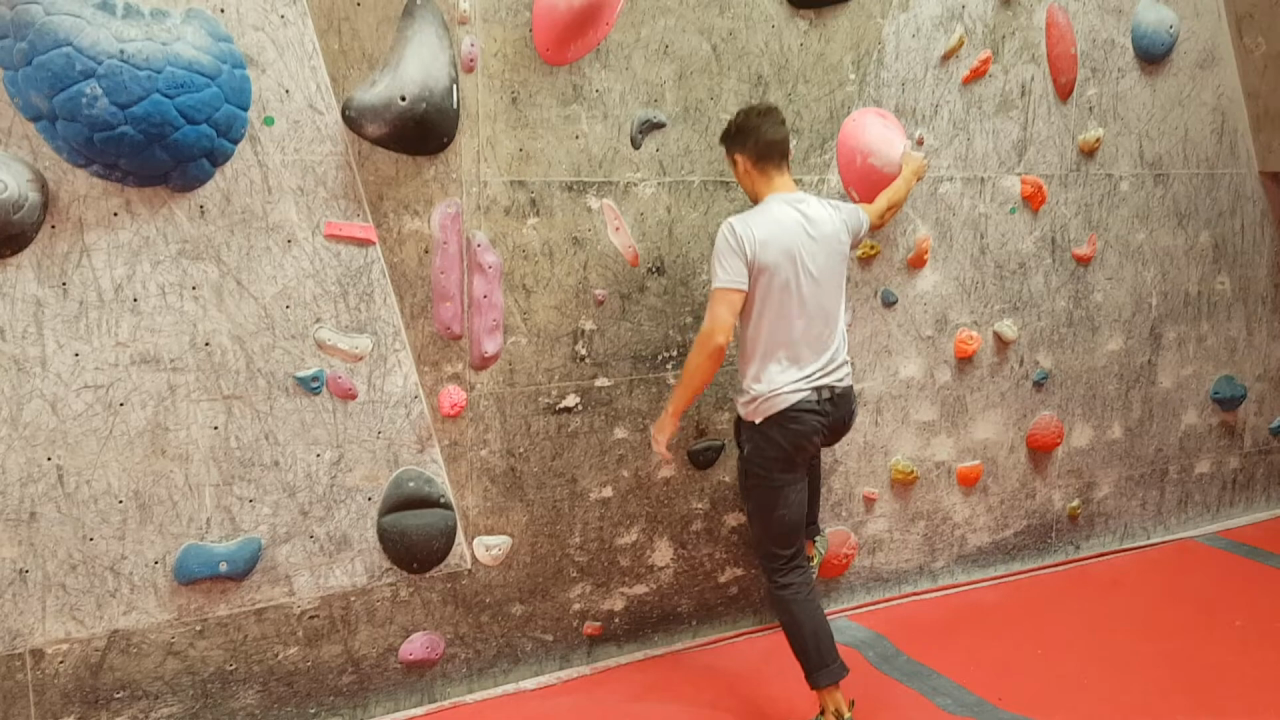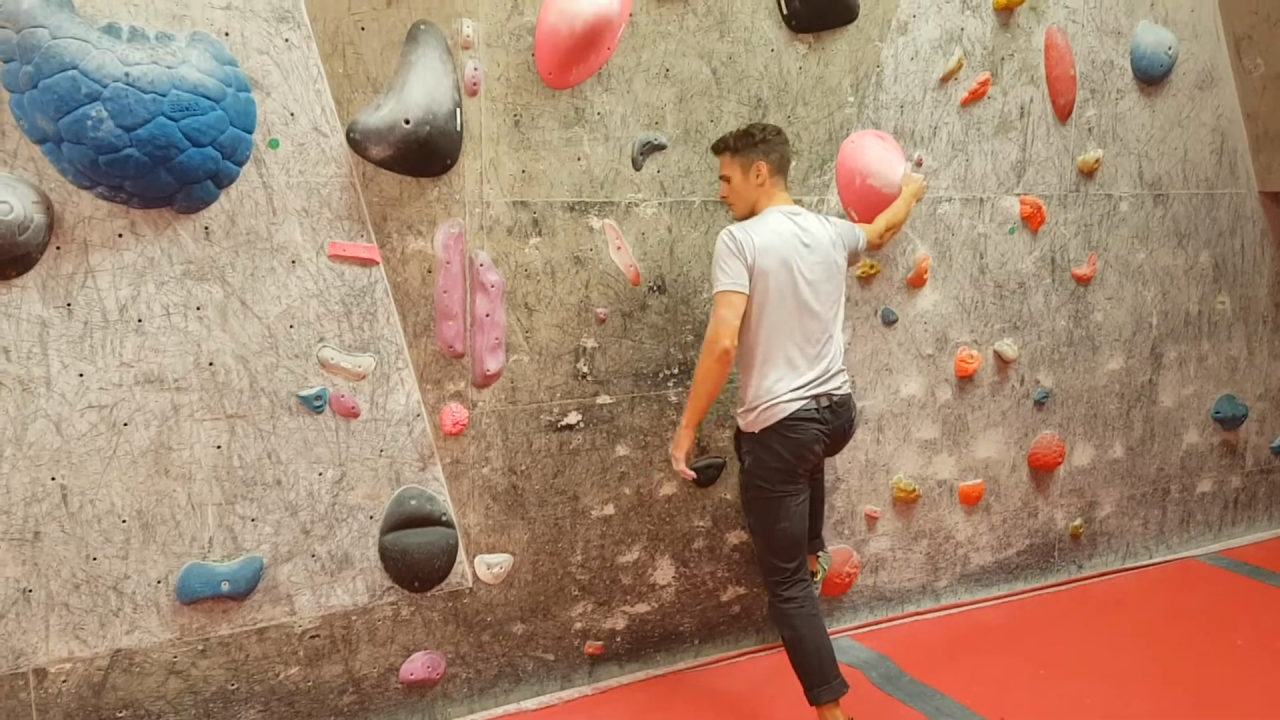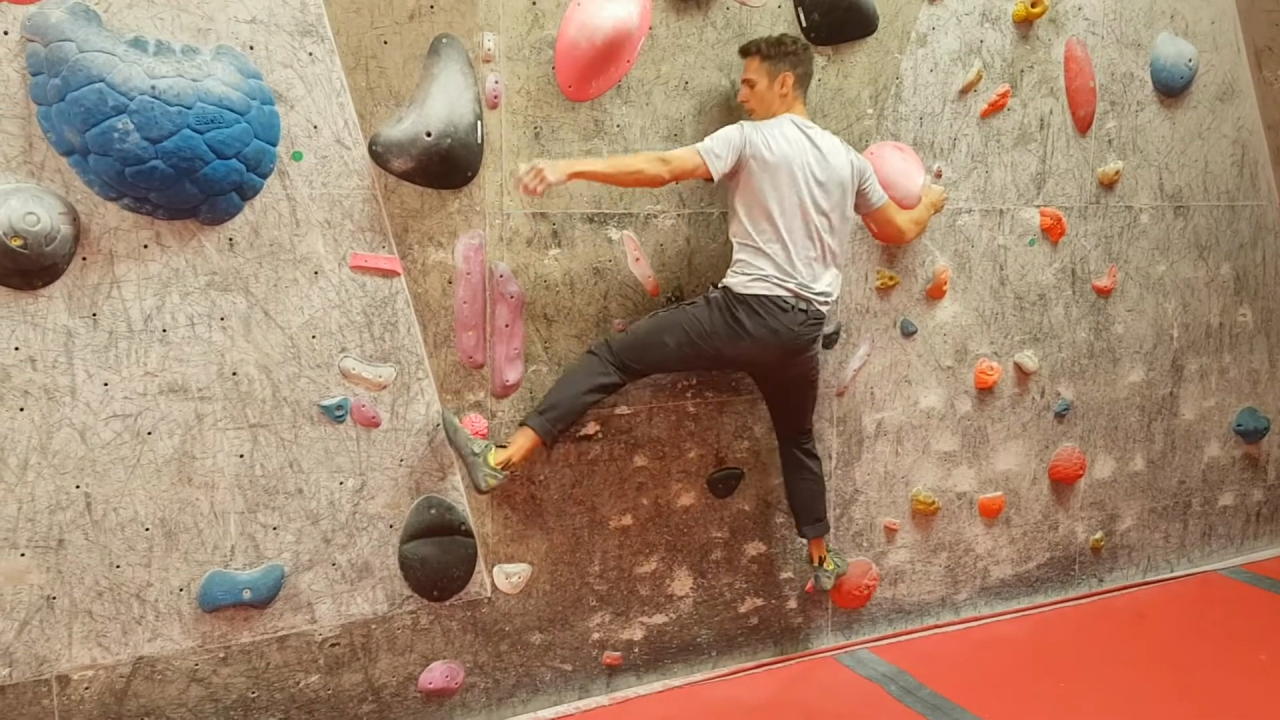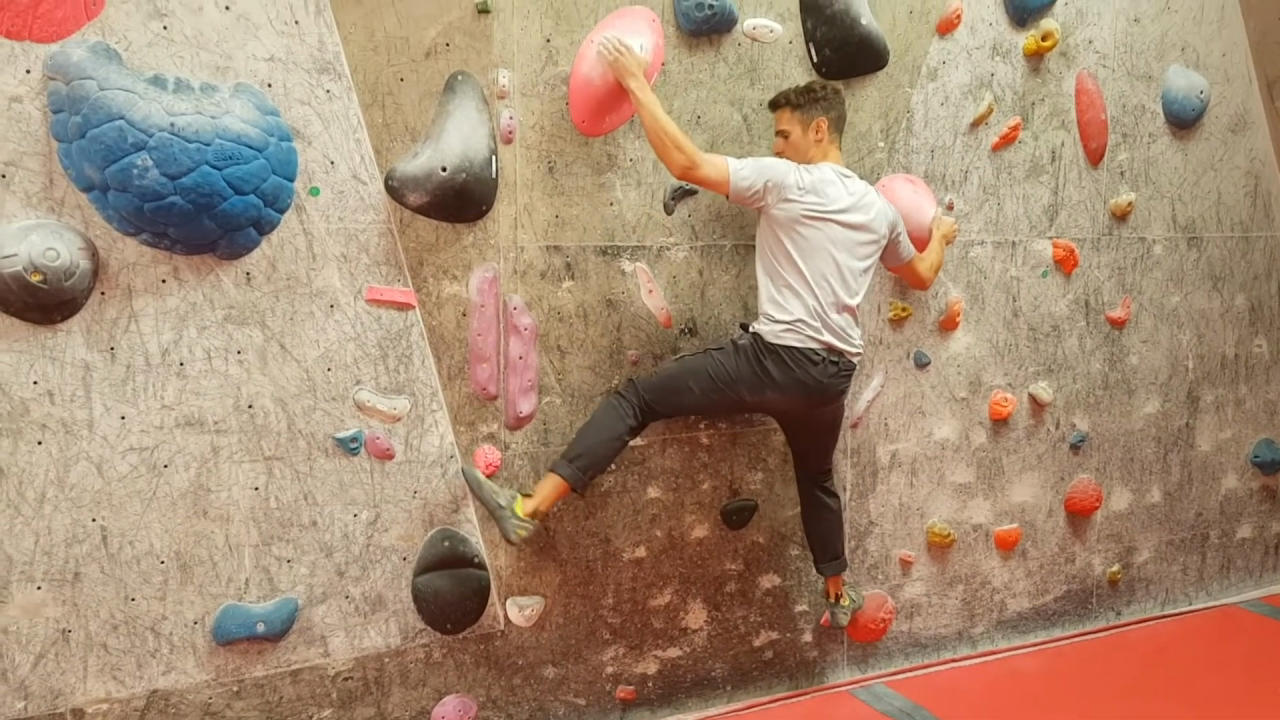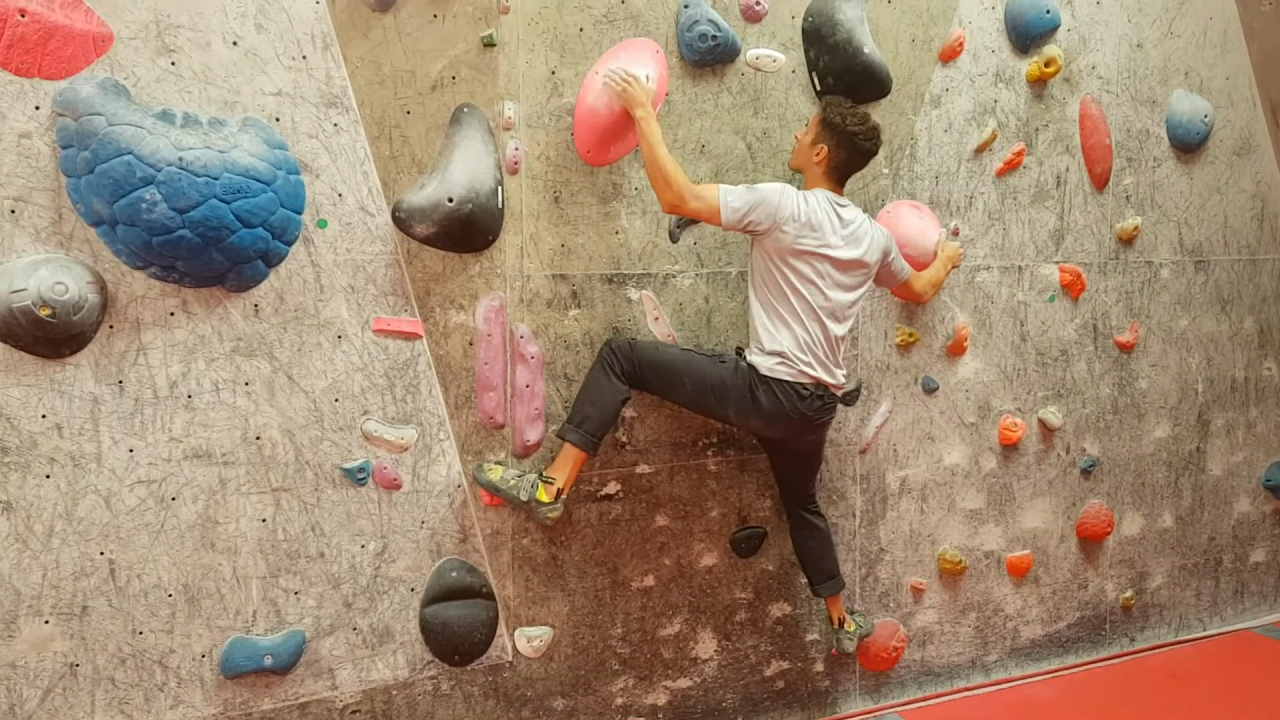
dt=1s
person 1, frame 1
left shoulder: (742, 232)
right shoulder: (837, 217)
left elbow: (716, 338)
right elbow: (882, 209)
left wrist: (671, 414)
right wrist: (910, 171)
left hip: (776, 416)
right hip: (838, 402)
left knee: (783, 569)
right ankle: (809, 536)
person 1, frame 2
left shoulder: (739, 239)
right shoulder: (832, 232)
left elbow: (722, 342)
right elbow: (879, 231)
left wrist: (687, 426)
right wrist: (909, 194)
left hip: (778, 426)
right hip: (838, 412)
left knee: (785, 585)
right ankle: (813, 552)
person 1, frame 3
left shoulder: (749, 138)
right shoulder: (847, 159)
left elbow: (661, 169)
right elbow: (901, 230)
left wrist: (569, 167)
right wrist: (929, 205)
left hip: (745, 311)
right hip: (803, 327)
left knee: (610, 357)
right knee: (798, 441)
left ankle: (501, 459)
right ankle: (822, 560)
person 1, frame 4
left shoulder: (784, 179)
right shoulder: (880, 208)
left elbow: (685, 162)
right elbow: (921, 276)
left wrist: (635, 82)
right wrist: (940, 237)
left hip: (775, 359)
right hip: (831, 375)
left knee: (635, 398)
right knee: (816, 479)
left ankle: (528, 507)
right ankle: (838, 596)
person 1, frame 5
left shoulder: (782, 204)
right shoulder: (873, 235)
left elbow: (676, 197)
right elbow: (919, 290)
left wrist: (643, 113)
right wrist: (945, 259)
left hip: (764, 388)
right hip: (816, 403)
left knee: (620, 356)
right knee: (801, 502)
left ankle: (551, 486)
right ankle: (842, 621)
